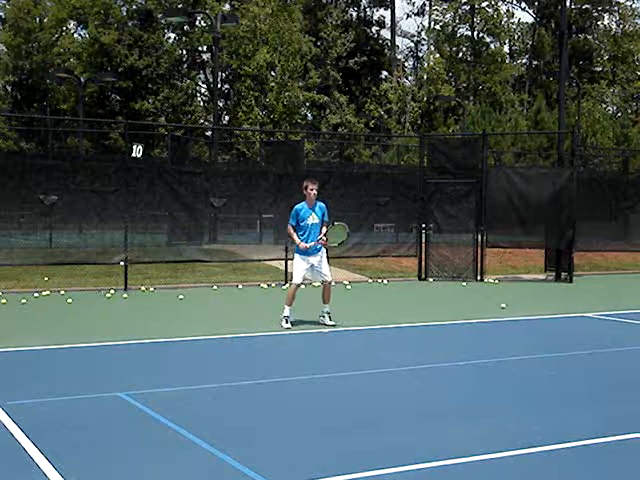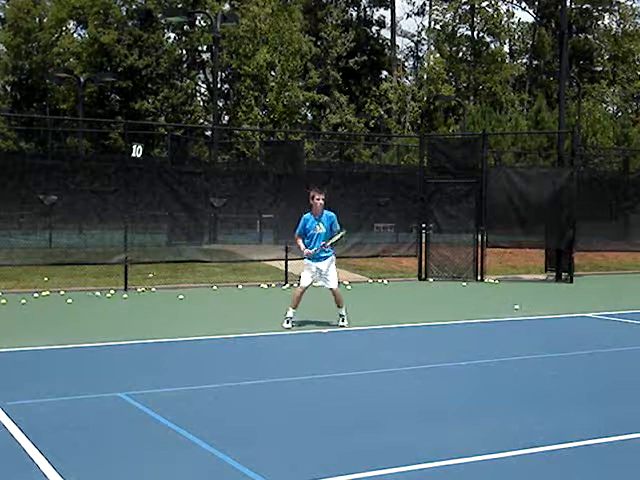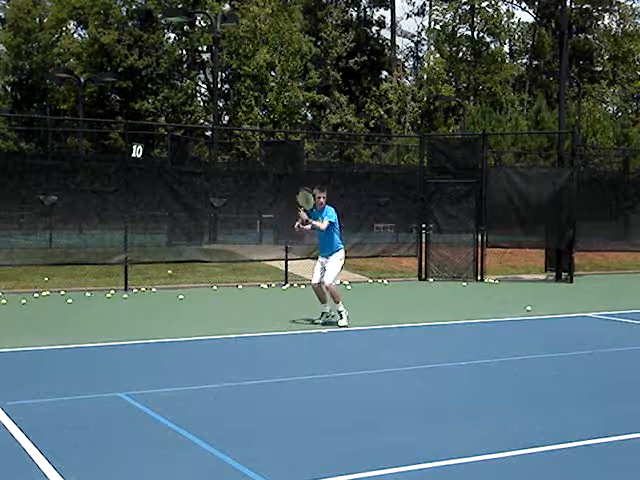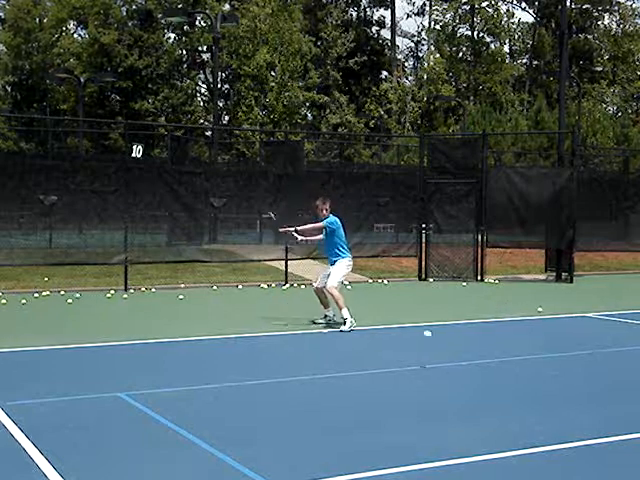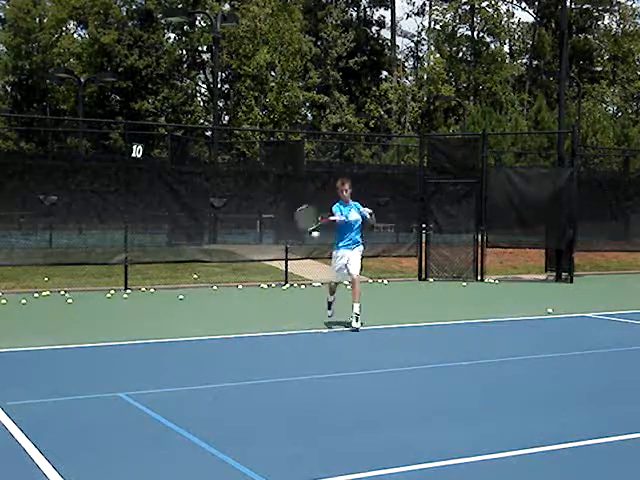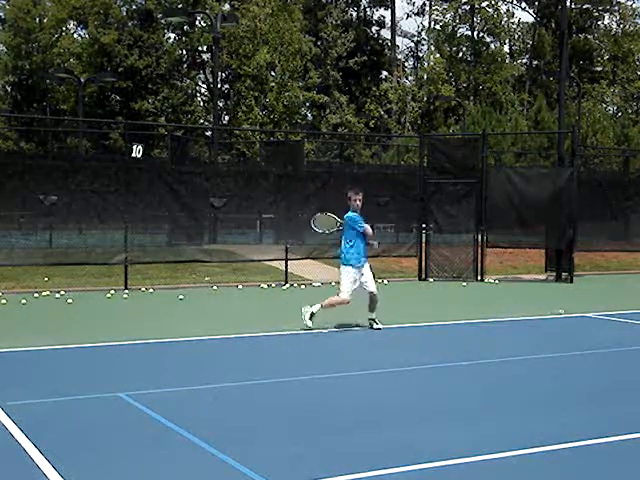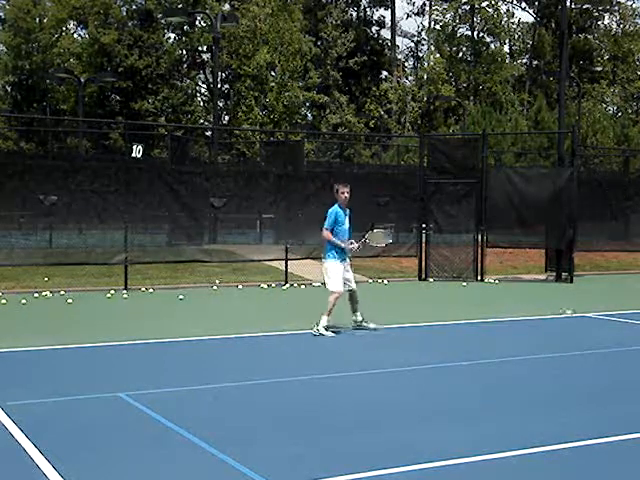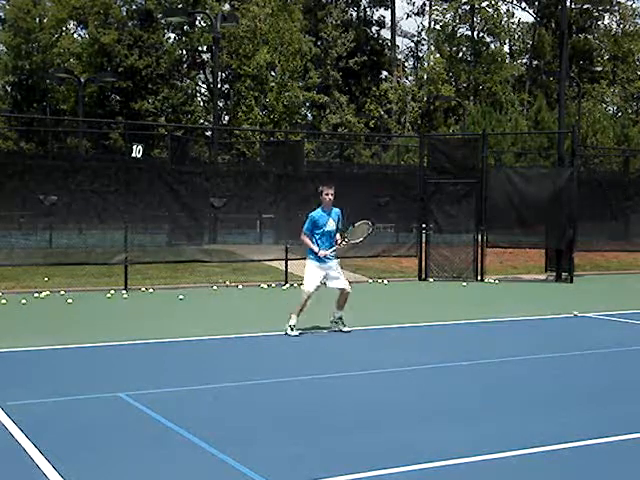
dt=0.3s
person 1, frame 1
left shoulder: (322, 207)
right shoulder: (298, 209)
right elbow: (290, 228)
left wrist: (322, 235)
right wrist: (299, 242)
left hip: (319, 252)
right hip: (302, 254)
left knee: (327, 282)
right knee: (296, 283)
left ankle: (325, 314)
right ankle: (286, 315)
person 1, frame 2
left shoulder: (330, 216)
right shoulder: (306, 218)
left elbow: (336, 235)
right elbow: (298, 237)
left wrist: (328, 244)
right wrist: (303, 249)
left hip: (328, 259)
right hip: (310, 260)
left knee: (334, 288)
right knee: (302, 286)
left ankle: (342, 315)
right ankle: (289, 316)
person 1, frame 3
left shoulder: (330, 211)
right shoulder: (314, 211)
left elbow: (323, 227)
right elbow: (313, 227)
left wrist: (306, 218)
right wrist: (301, 227)
left hip: (336, 253)
right hip: (324, 255)
left knee: (328, 284)
right knee: (315, 283)
left ankle: (342, 312)
right ankle: (327, 312)
person 1, frame 4
left shoulder: (333, 221)
right shoulder: (324, 224)
left elbow: (314, 227)
left wrist: (294, 229)
right wrist: (304, 238)
left hip: (343, 261)
right hip: (334, 262)
left knee: (330, 287)
right knee: (317, 287)
left ankle: (348, 319)
right ankle: (329, 315)
person 1, frame 5
left shoulder: (357, 205)
right shoulder: (336, 207)
left elbow: (372, 222)
right elbow: (338, 219)
left wrist: (371, 213)
right wrist: (337, 218)
left hip: (356, 248)
right hip: (340, 249)
left knee: (355, 277)
right knee: (335, 281)
left ankle: (356, 314)
right ankle: (331, 299)
person 1, frame 6
left shoulder: (358, 218)
right shoulder: (351, 217)
right elbow: (369, 233)
left wrist: (369, 242)
right wrist: (369, 234)
left hip: (362, 263)
right hip: (350, 264)
left knee: (373, 293)
right knee: (344, 299)
left ankle: (372, 318)
right ankle: (312, 310)
person 1, frame 7
left shoulder: (346, 212)
right shoulder: (334, 211)
right elbow: (325, 234)
left wrist: (349, 242)
right wrist: (343, 245)
left hip: (343, 258)
right hip: (332, 259)
left knee: (352, 290)
right knee: (337, 292)
left ankle: (358, 320)
right ankle: (320, 326)
person 1, frame 8
left shoulder: (337, 212)
right shoulder: (314, 216)
right elbow: (303, 236)
left wrist: (338, 238)
right wrist: (317, 250)
left hip: (331, 260)
right hip: (315, 261)
left knee: (346, 289)
right knee: (308, 291)
left ankle: (336, 320)
right ankle: (292, 324)
